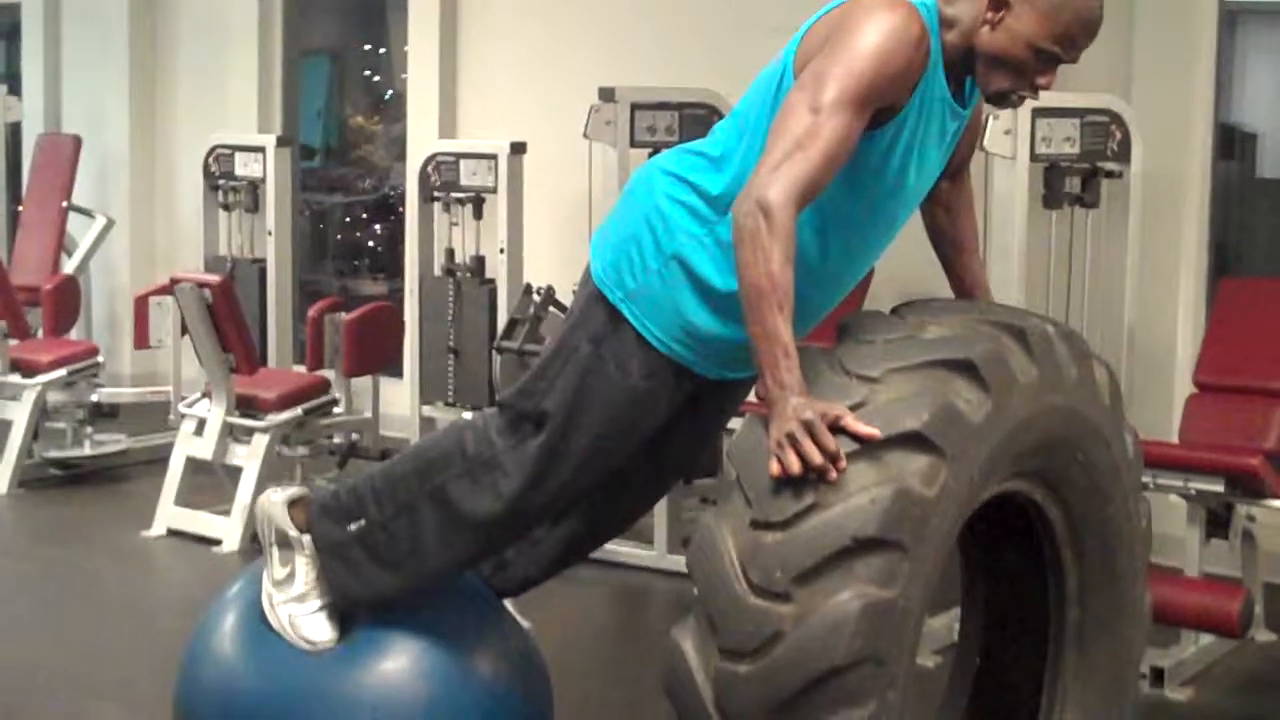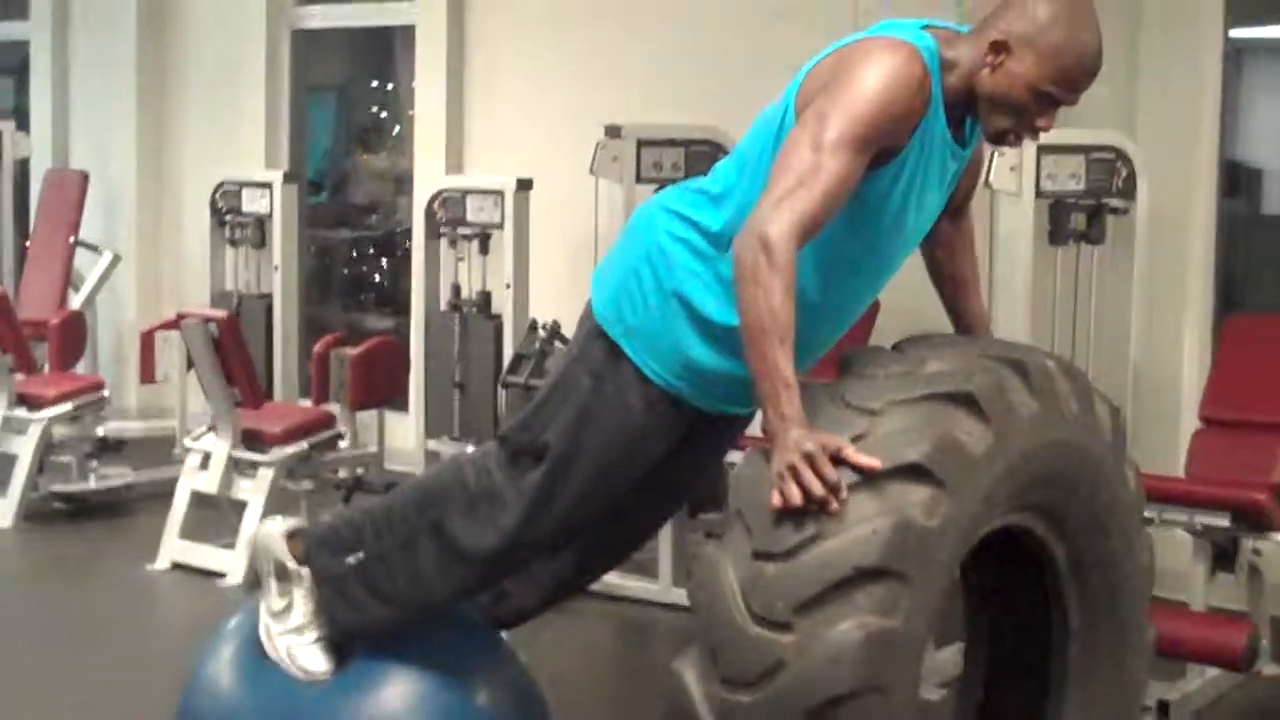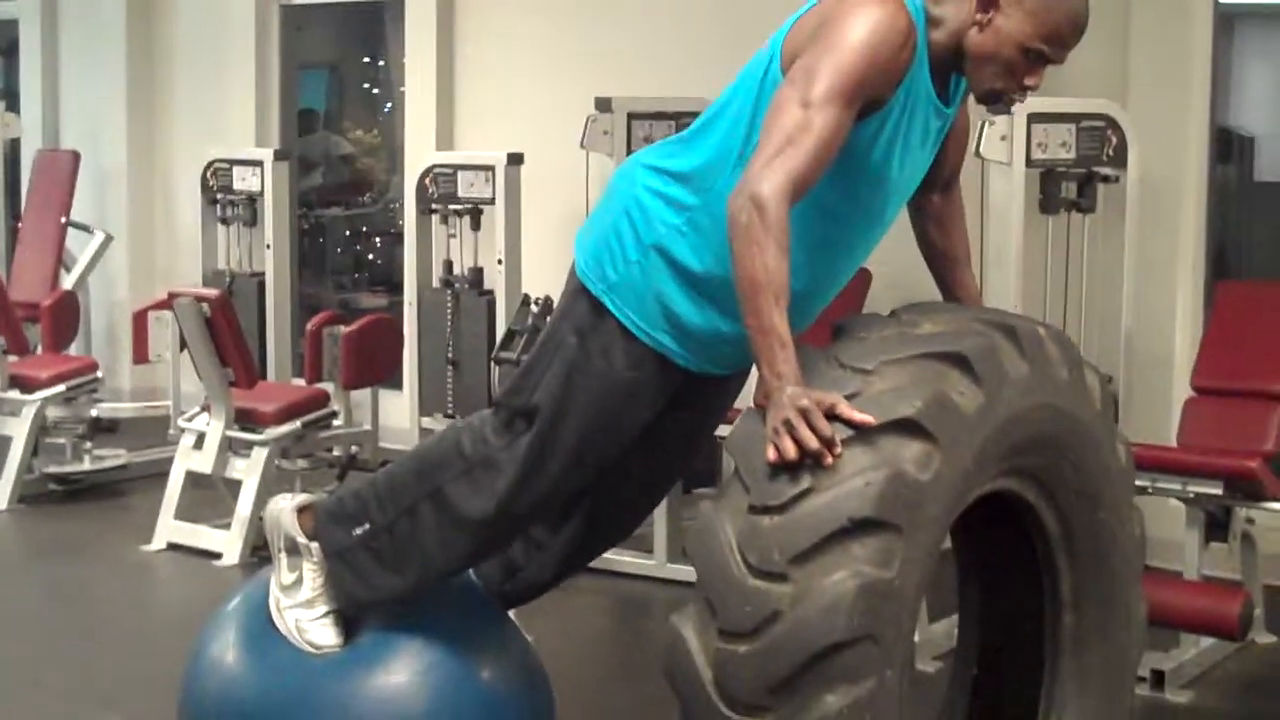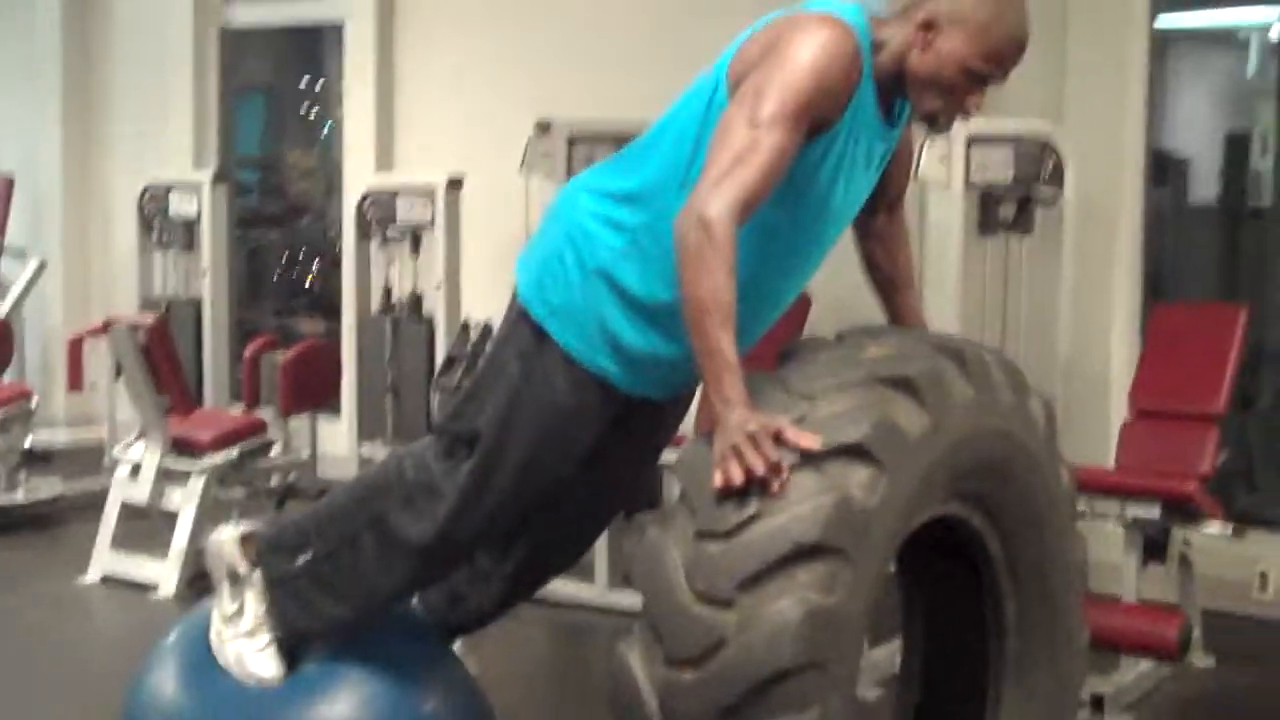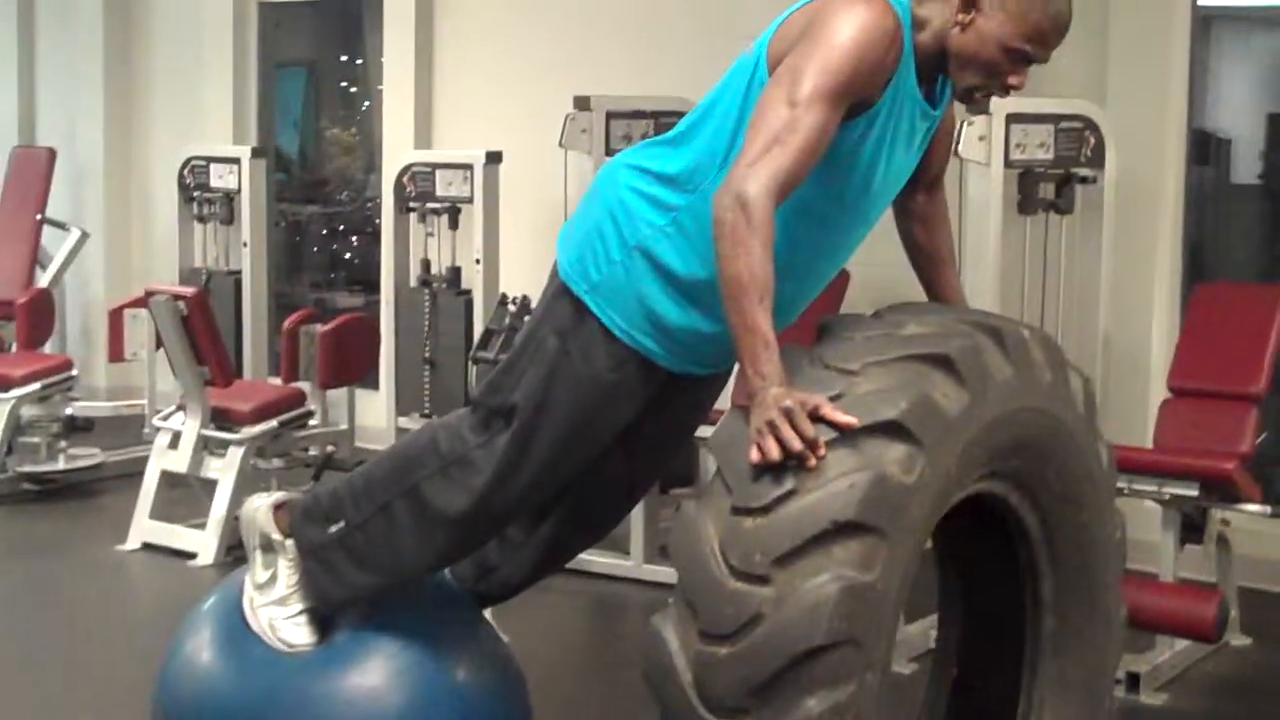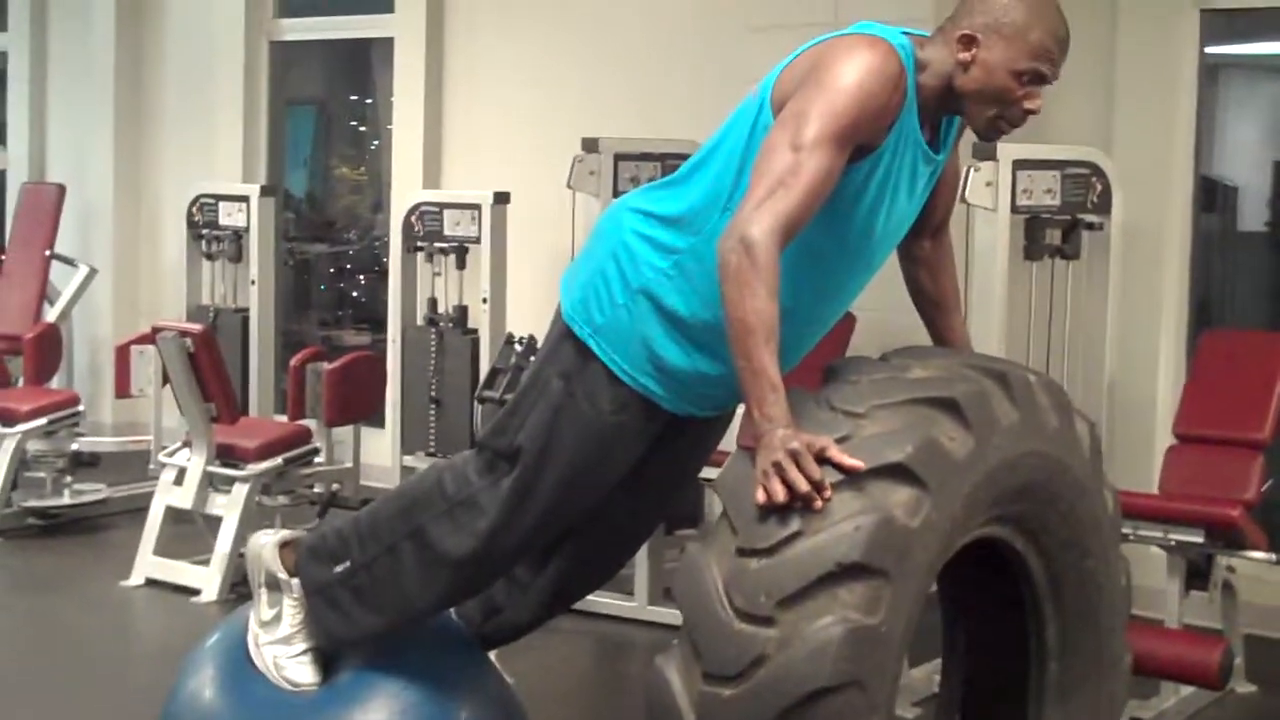
dt=0.7s
person 1, frame 1
left shoulder: (967, 86)
left elbow: (946, 188)
right elbow: (766, 203)
right wrist: (787, 395)
left hip: (734, 319)
right hip: (672, 276)
left knee: (616, 491)
right knee: (529, 456)
left ankle: (461, 581)
right ankle: (313, 531)
person 1, frame 2
left shoulder: (963, 125)
right shoulder: (891, 74)
left elbow: (948, 234)
right elbow: (766, 239)
right wrist: (788, 426)
left hip: (730, 354)
right hip: (669, 312)
left knee: (609, 524)
right knee: (529, 491)
left ankle: (455, 607)
right ankle: (310, 560)
person 1, frame 3
left shoulder: (954, 87)
left elbow: (936, 197)
right elbow: (759, 196)
right wrist: (783, 386)
left hip: (722, 317)
right hip: (657, 271)
left knee: (616, 496)
right knee: (524, 456)
left ankle: (466, 588)
right ankle: (320, 534)
person 1, frame 4
left shoulder: (894, 102)
left elbow: (880, 218)
right elbow: (707, 219)
right wrist: (732, 410)
left hip: (665, 343)
right hip: (601, 298)
left knee: (559, 525)
right knee: (467, 483)
left ankle: (420, 618)
right ankle: (263, 563)
person 1, frame 5
left shoulder: (939, 81)
left elbow: (921, 195)
right elbow: (746, 195)
right wrist: (768, 385)
left hip: (705, 315)
right hip: (639, 269)
left knee: (595, 494)
right knee: (501, 456)
left ankle: (446, 586)
right ankle: (292, 533)
person 1, frame 6
left shoulder: (941, 118)
right shoulder: (866, 72)
left elbow: (926, 239)
right elbow: (752, 238)
right wrist: (775, 425)
left hip: (708, 360)
right hip: (643, 314)
left knee: (598, 539)
right knee: (506, 497)
left ankle: (454, 627)
right ankle: (298, 568)
